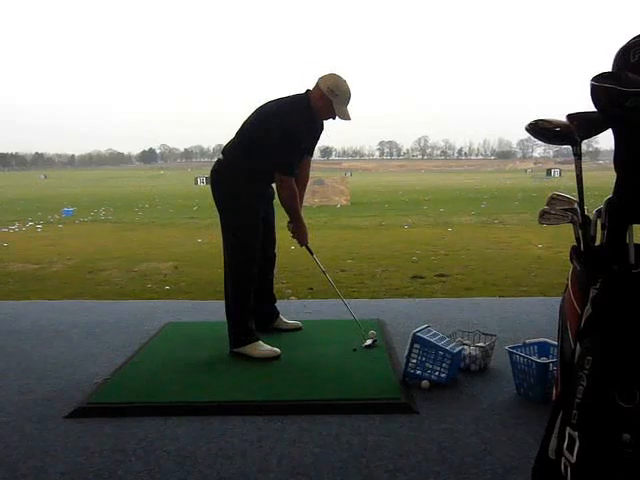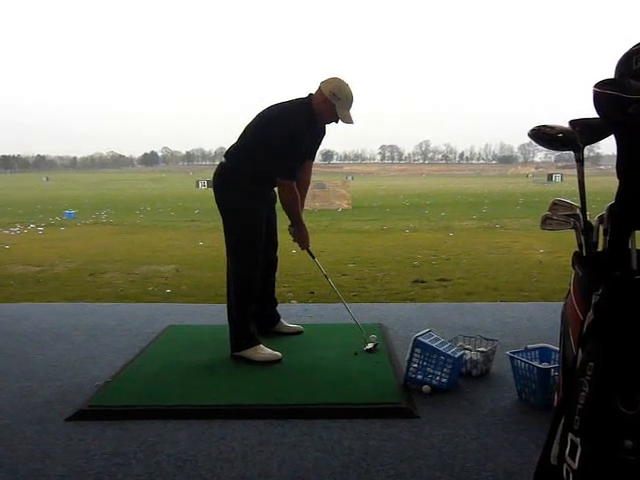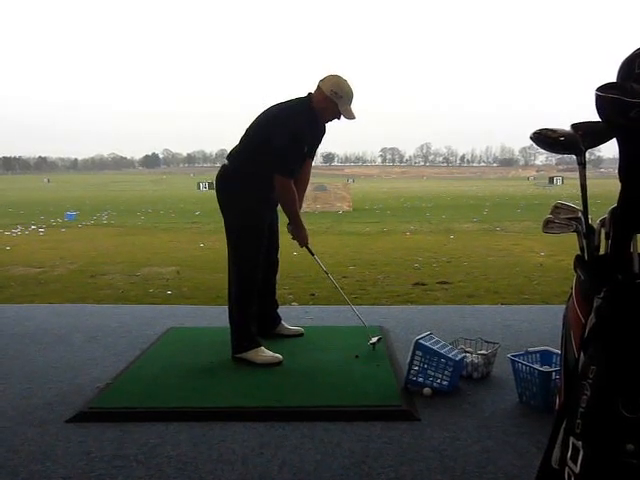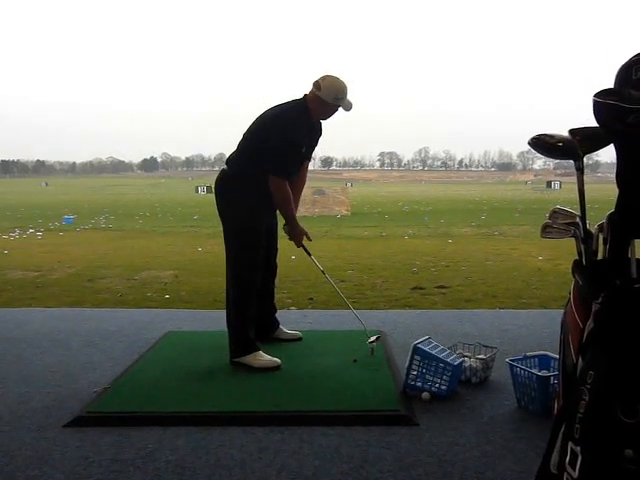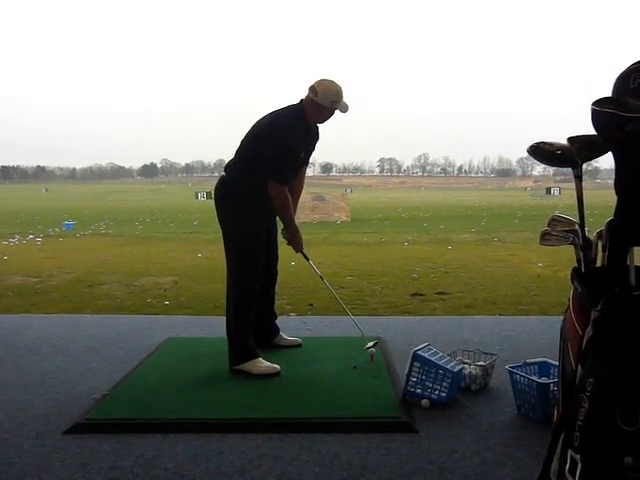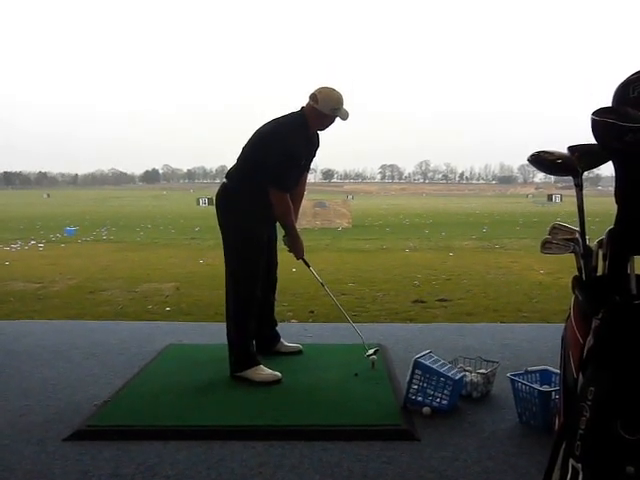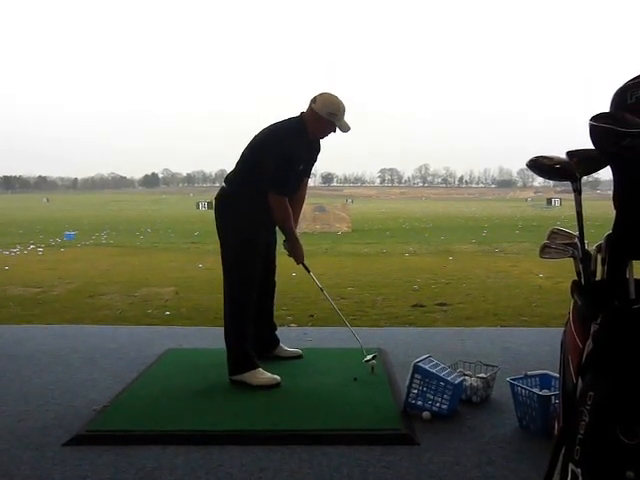
dt=0.7s
person 1, frame 1
left shoulder: (313, 121)
right shoulder: (285, 119)
left elbow: (302, 165)
right elbow: (285, 181)
left wrist: (298, 212)
right wrist: (298, 222)
left hip: (258, 183)
right hip: (233, 183)
left knee: (265, 253)
right knee: (243, 257)
left ankle: (265, 315)
right ankle: (241, 337)
person 1, frame 2
left shoulder: (315, 124)
right shoulder: (288, 123)
left elbow: (304, 169)
right elbow: (286, 185)
left wrist: (299, 215)
right wrist: (299, 226)
left hip: (260, 186)
right hip: (235, 187)
left knee: (267, 256)
right knee: (246, 260)
left ankle: (266, 319)
right ankle: (243, 341)
person 1, frame 3
left shoulder: (316, 123)
right shoulder: (289, 121)
left elbow: (304, 167)
right elbow: (284, 181)
left wrist: (297, 214)
right wrist: (297, 224)
left hip: (262, 188)
right hip: (238, 188)
left knee: (268, 259)
right knee: (247, 263)
left ankle: (267, 321)
right ankle: (244, 343)
person 1, frame 4
left shoulder: (312, 125)
right shoulder: (284, 124)
left elbow: (300, 169)
right elbow: (278, 181)
left wrist: (293, 215)
right wrist: (293, 223)
left hip: (261, 193)
right hip: (237, 194)
left knee: (266, 263)
right knee: (245, 267)
left ankle: (266, 325)
right ankle: (242, 347)
person 1, frame 5
left shoulder: (309, 129)
right shoulder: (281, 129)
left elbow: (298, 173)
right elbow: (278, 187)
left wrist: (291, 218)
right wrist: (292, 228)
left hip: (261, 200)
right hip: (237, 200)
left knee: (267, 269)
right knee: (245, 274)
left ankle: (266, 332)
right ankle: (241, 354)
person 1, frame 6
left shoulder: (309, 137)
right shoulder: (283, 137)
left elbow: (299, 181)
right elbow: (279, 194)
left wrist: (292, 224)
right wrist: (293, 235)
left hip: (261, 206)
right hip: (238, 207)
left knee: (267, 275)
right knee: (245, 280)
left ankle: (267, 339)
right ankle: (242, 362)
person 1, frame 7
left shoulder: (310, 143)
right shoulder: (280, 141)
left elbow: (300, 186)
right elbow: (277, 198)
left wrist: (292, 230)
right wrist: (292, 240)
left hip: (261, 211)
right hip: (237, 211)
left knee: (264, 280)
right knee: (242, 284)
left ankle: (265, 343)
right ankle: (241, 365)
